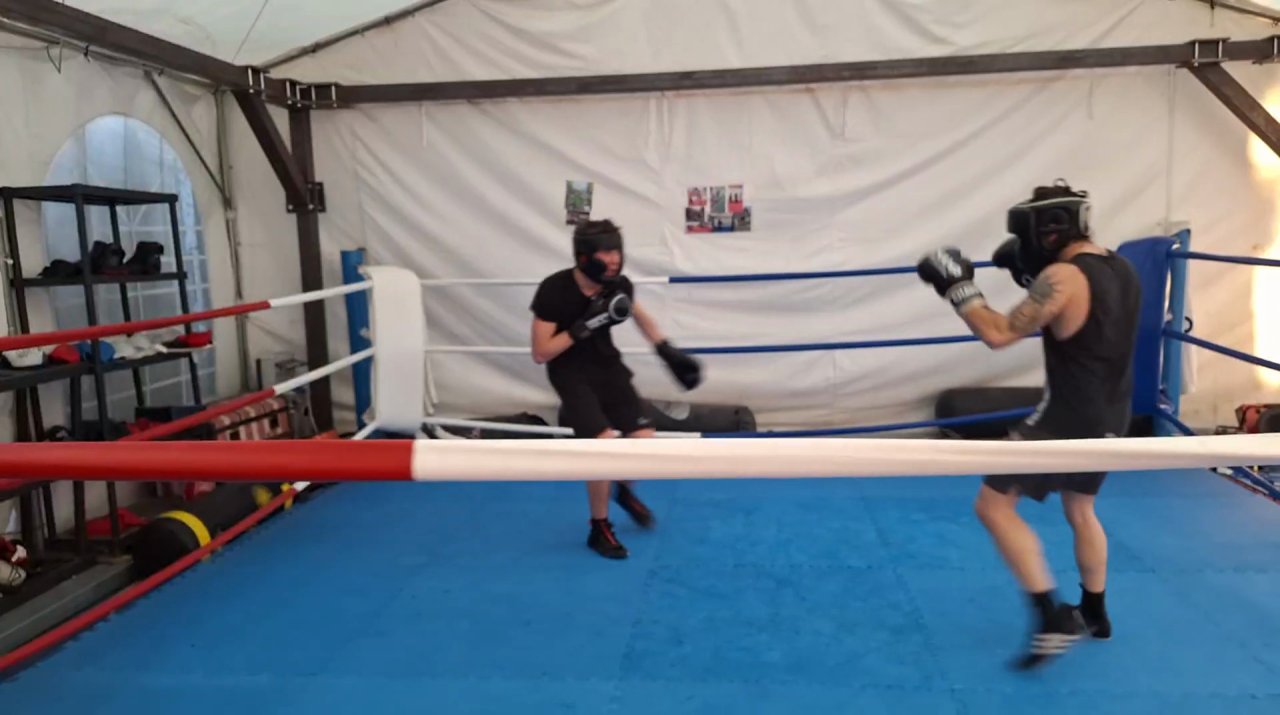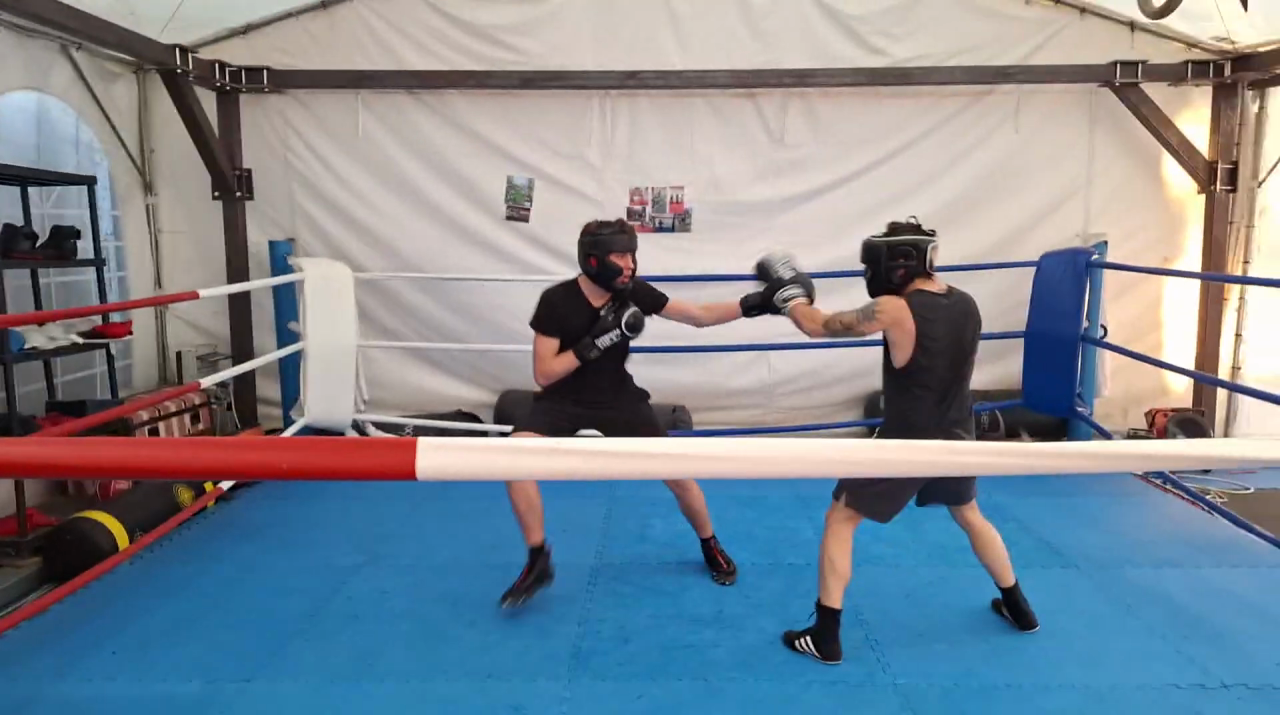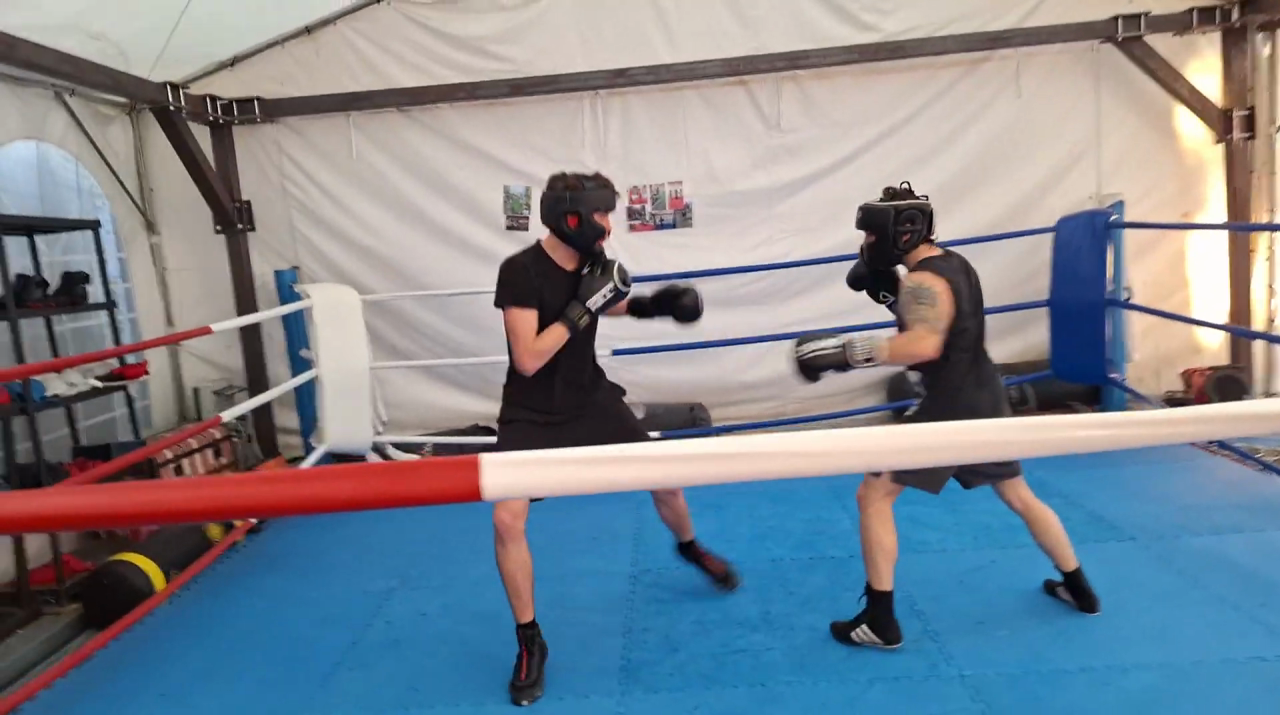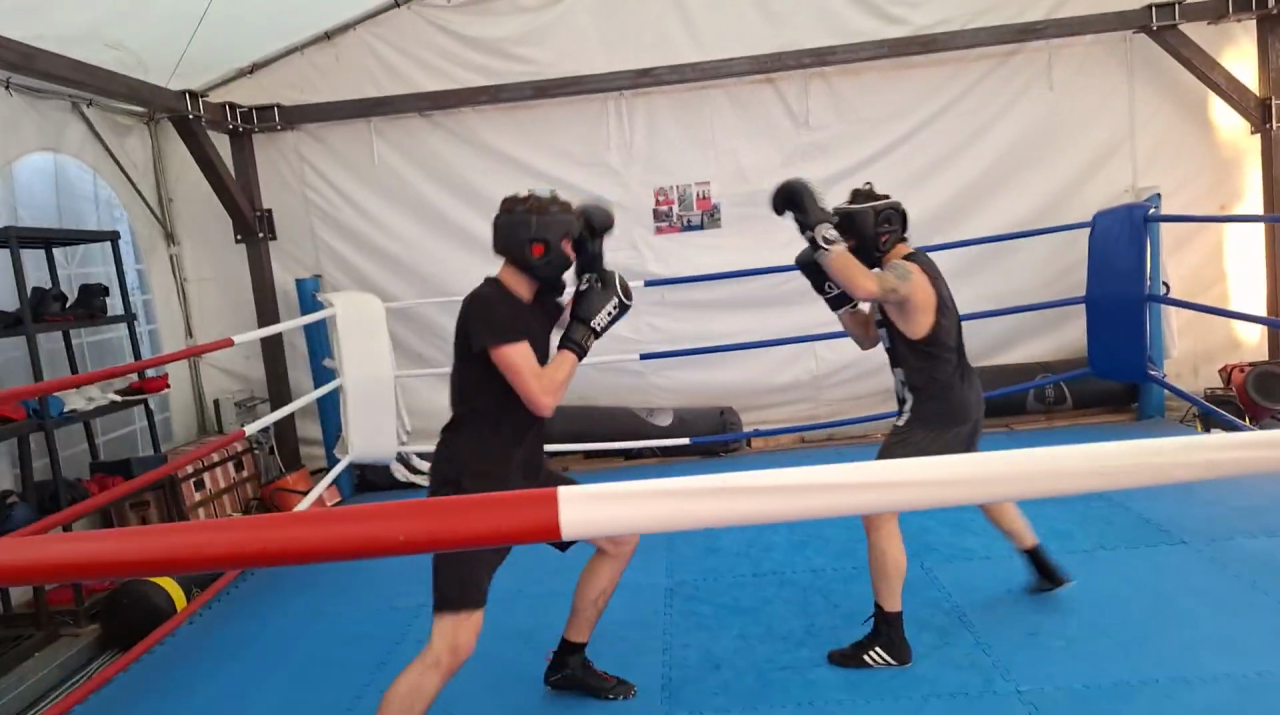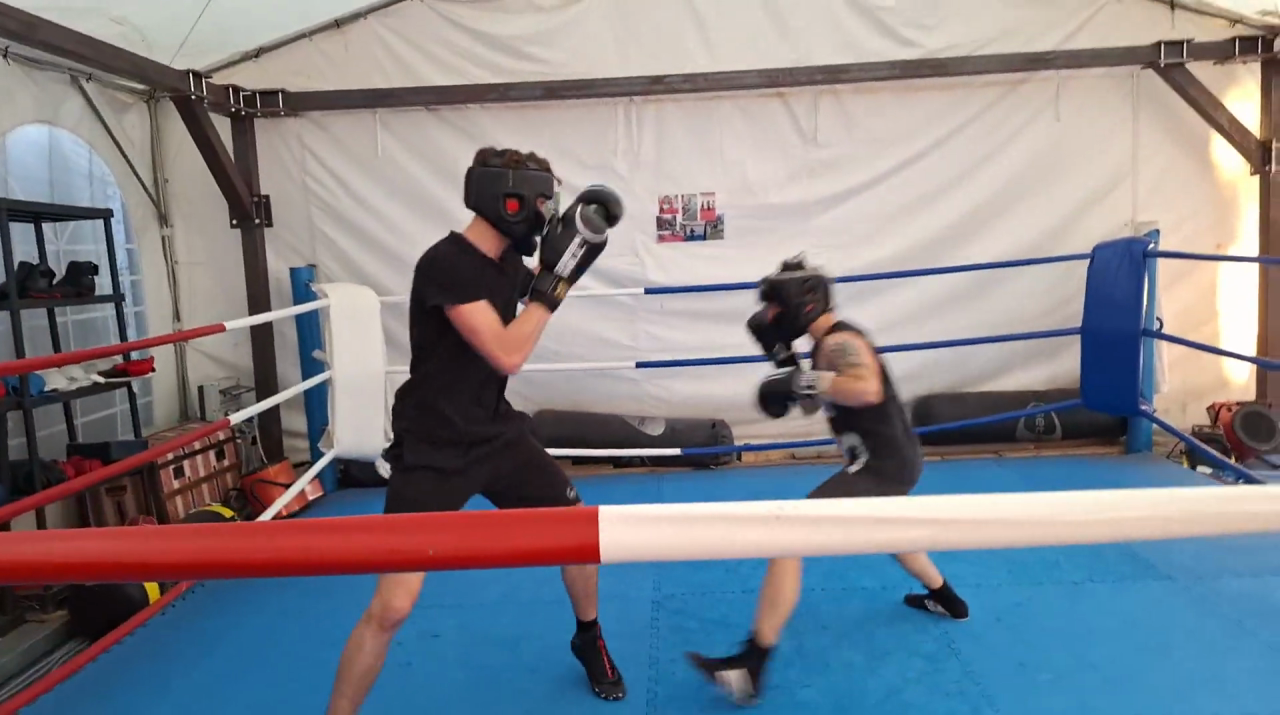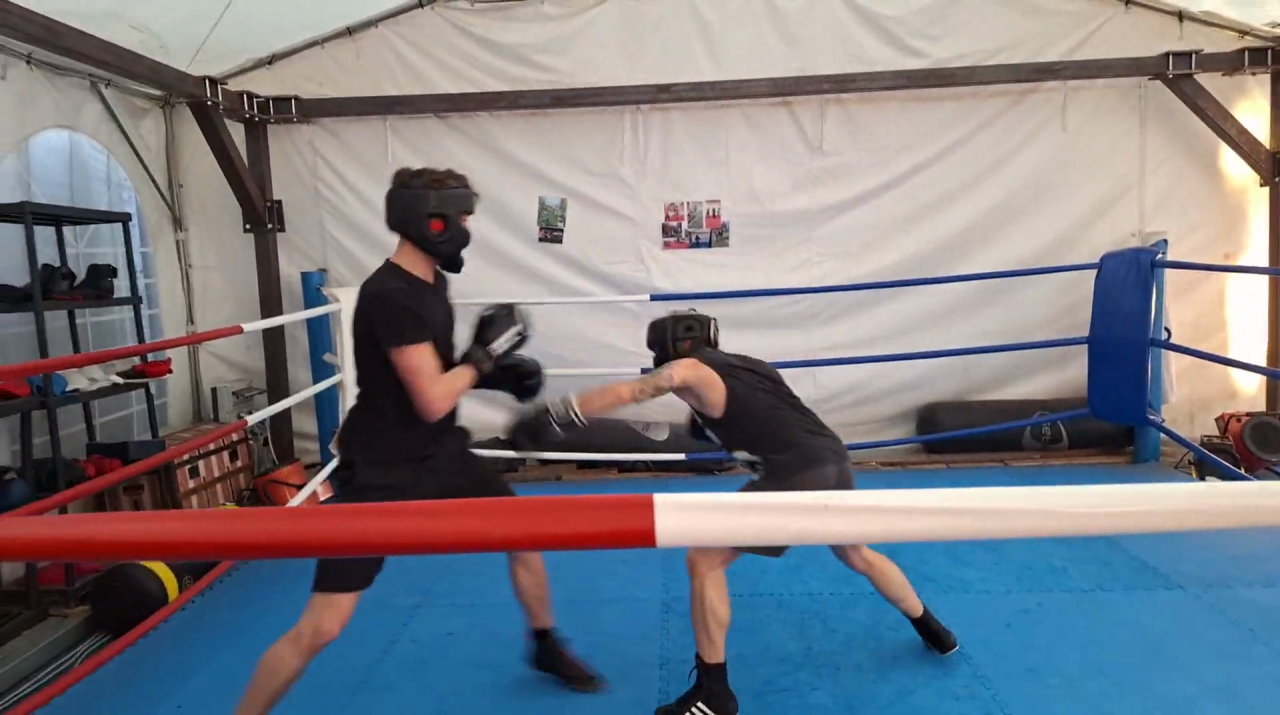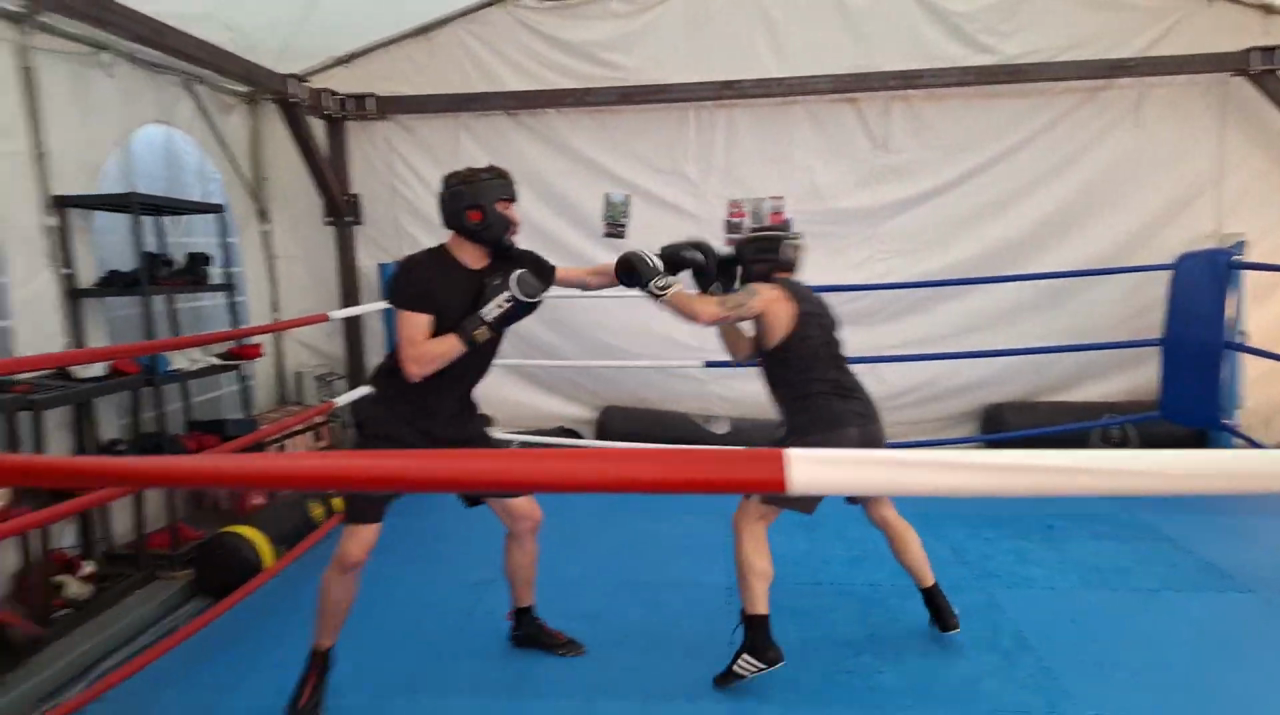
dt=0.3s
person 1, frame 1
left shoulder: (619, 285)
right shoulder: (554, 290)
left elbow: (640, 317)
right elbow: (540, 353)
left wrist: (669, 353)
right wrist: (584, 326)
left hip: (608, 368)
right hip: (573, 375)
left knee: (645, 443)
left ankle: (624, 489)
right ankle: (599, 528)
person 1, frame 2
left shoulder: (637, 292)
right shoulder: (557, 302)
left elbow: (698, 316)
right elbow: (543, 376)
left wrist: (752, 304)
right wrist: (594, 343)
left hip: (617, 397)
right hip: (567, 398)
left knee: (675, 472)
left ankle: (709, 544)
right ankle: (538, 559)
person 1, frame 3
left shoulder: (593, 260)
right shoulder: (520, 271)
left elbow: (614, 304)
right elbow: (527, 359)
left wrist: (651, 302)
right wrist: (583, 306)
left hip: (590, 399)
right hip: (531, 411)
left knee: (664, 481)
right knee: (507, 519)
left ankle: (690, 548)
right ankle: (529, 641)
person 1, frame 4
left shoulder: (536, 299)
right shoulder: (489, 305)
left elbow: (550, 358)
right elbow: (542, 399)
left wrist: (593, 271)
right wrist: (589, 324)
left hip: (524, 473)
right hip: (473, 487)
left knee: (622, 536)
right knee: (451, 650)
left ankle: (568, 661)
person 1, frame 5
left shoulder: (506, 254)
right shoulder: (444, 263)
left elbow: (526, 301)
right elbow: (508, 354)
left wrist: (567, 249)
right wrist: (559, 274)
left hip: (494, 430)
right hip: (431, 450)
right knee: (392, 607)
left ankle: (589, 638)
person 1, frame 6
left shoulder: (432, 281)
right shoulder: (388, 296)
right elbow: (434, 401)
left wrist: (494, 370)
right wrist: (489, 356)
left hip: (439, 455)
right hip: (377, 471)
right knee: (322, 628)
left ankle: (547, 645)
person 1, frame 7
left shoulder: (508, 262)
right shoulder: (419, 273)
left elbow: (585, 277)
right elbow: (416, 367)
right wrist: (485, 320)
left hip: (455, 424)
right hip: (396, 424)
left knee: (527, 518)
right knee: (351, 554)
left ankle: (525, 623)
right ankle: (319, 662)
person 2, frame 1
left shoulder: (1063, 276)
right shoulder: (1122, 269)
left elbow: (1000, 334)
left wrist: (959, 286)
right wrist: (1029, 275)
left hip: (1067, 418)
right hip: (1109, 417)
left knee: (993, 505)
right knee: (1081, 508)
left ankle: (1052, 617)
right ankle: (1095, 613)
person 2, frame 2
left shoulder: (893, 309)
right shoulder: (966, 305)
left elbow: (820, 324)
left wrist: (787, 288)
left hip: (904, 440)
right hip: (955, 438)
left knee: (841, 521)
right knee: (972, 519)
left ankle: (826, 634)
right ankle: (1017, 607)
person 2, frame 3
left shoulder: (922, 282)
right shoulder: (951, 264)
left elbow: (921, 346)
left wrist: (843, 349)
right wrist: (884, 290)
left hip: (948, 408)
right hip: (988, 401)
left knee: (874, 496)
right knee: (1019, 496)
left ankle: (880, 618)
right ankle: (1078, 588)
person 2, frame 4
left shoulder: (904, 274)
right shoulder: (907, 268)
left elbow: (863, 285)
right elbow: (866, 339)
left wrist: (819, 226)
right wrist: (830, 288)
left hip: (934, 415)
right hip: (963, 400)
left knee: (877, 514)
left ankle: (889, 639)
right ankle: (1043, 566)
person 2, frame 5
left shoulder: (840, 344)
right shoulder: (834, 340)
left elbow: (866, 391)
right elbow: (812, 402)
left wrist: (804, 381)
right wrist: (780, 354)
left hip: (882, 467)
right hip: (896, 458)
left ankle: (749, 666)
right ankle: (946, 599)
person 2, frame 6
left shoulder: (691, 368)
right shoulder: (750, 369)
left elbow: (624, 393)
left wrist: (555, 413)
right wrist: (715, 428)
left hip: (801, 474)
right hip: (834, 461)
left knee: (705, 563)
right knee: (856, 554)
right ankle: (931, 631)
person 2, frame 7
left shoulder: (766, 293)
right shoulder: (810, 301)
left elbow: (704, 313)
right elbow: (747, 350)
left wrist: (654, 278)
right wrist: (719, 286)
left hip: (819, 433)
right hip: (861, 420)
left knee: (748, 521)
right knee: (883, 514)
left ankle: (759, 643)
right ankle: (938, 606)
